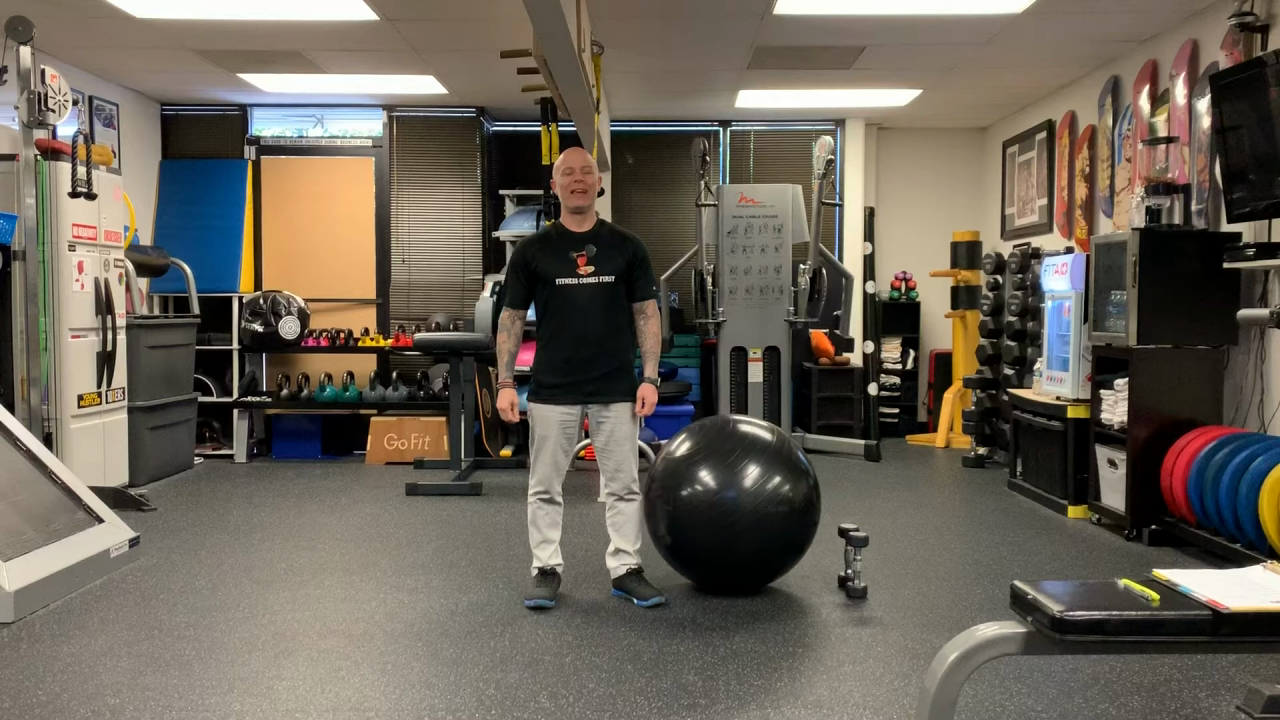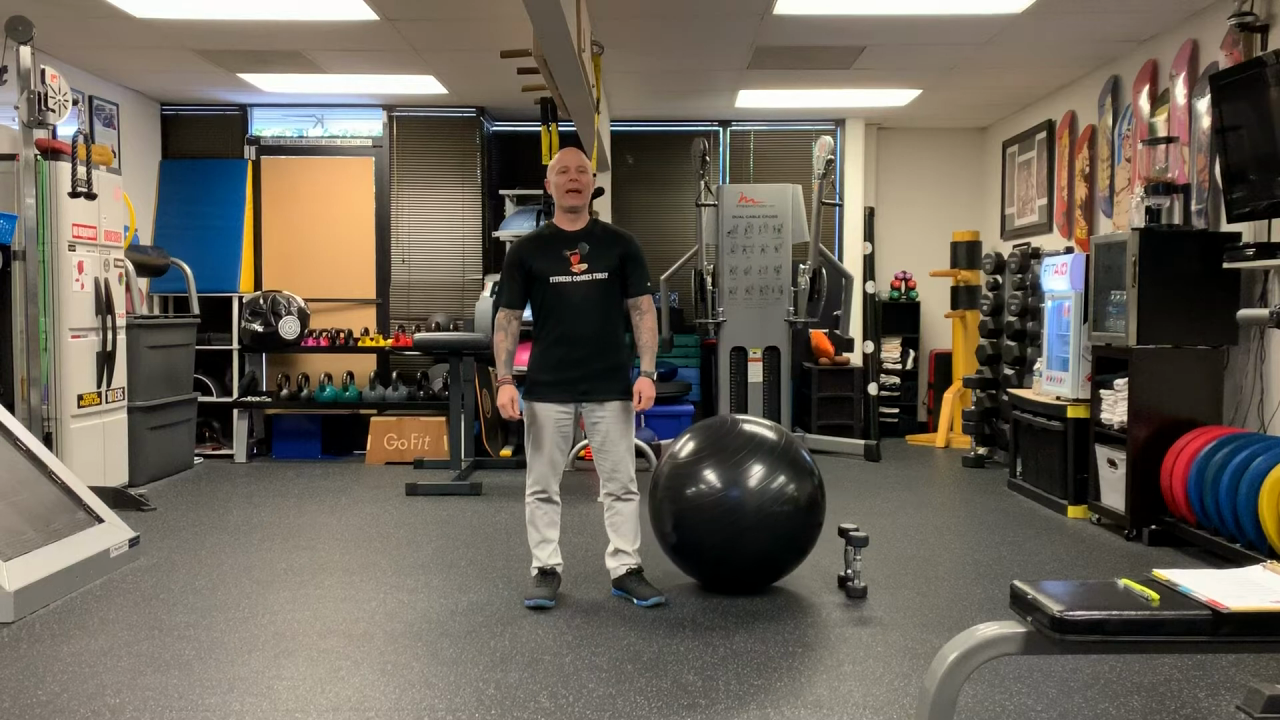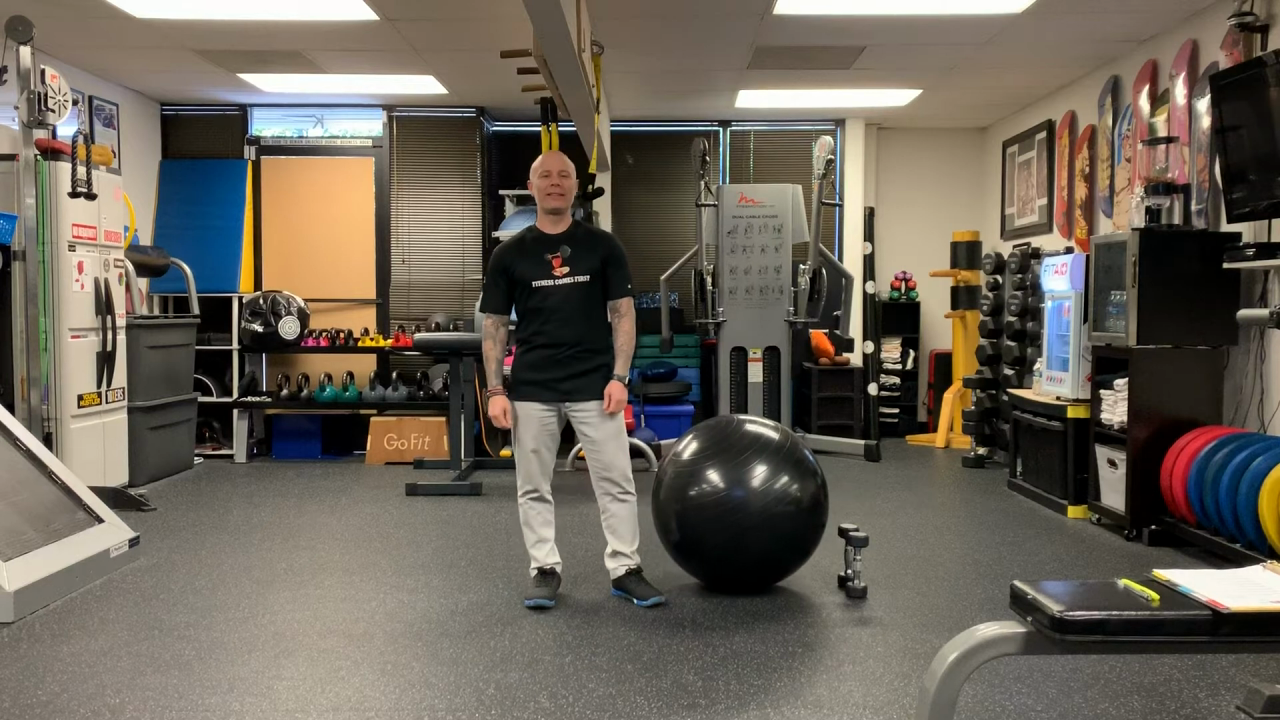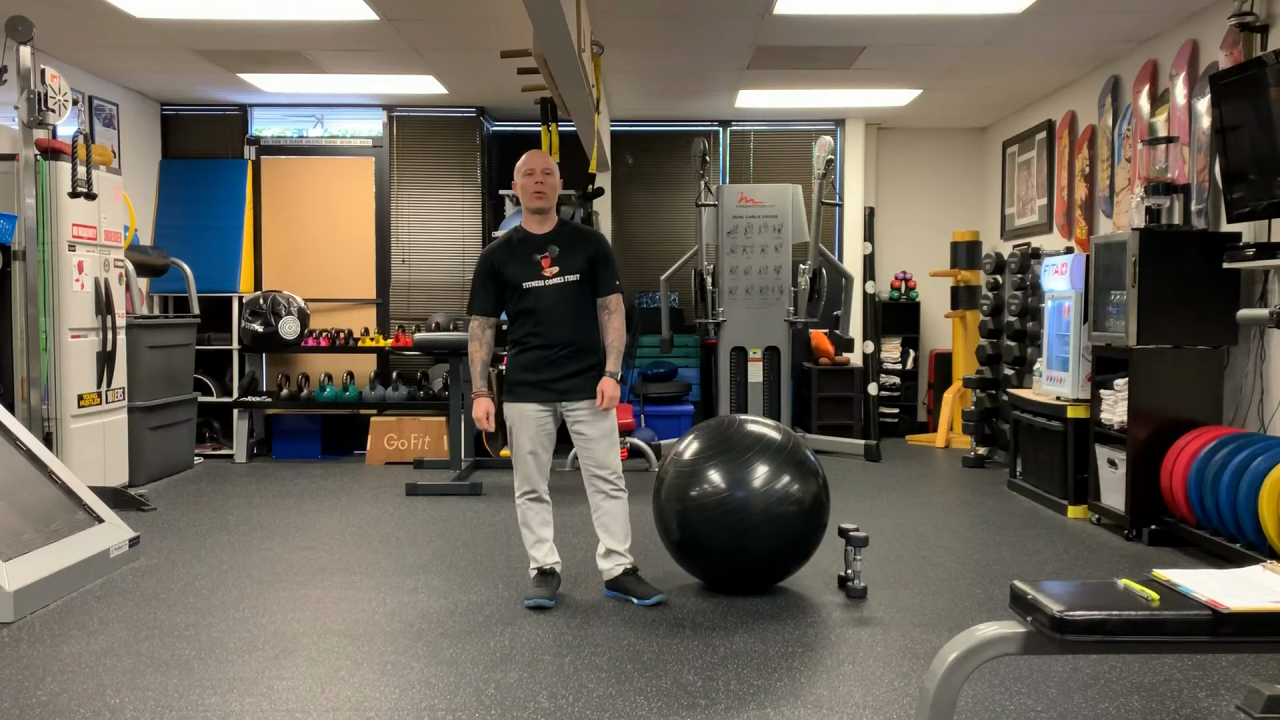
dt=0.4s
person 1, frame 1
left shoulder: (627, 247)
right shoulder: (532, 250)
left elbow: (647, 314)
right elbow: (512, 318)
left wrist: (649, 377)
right wrist: (505, 382)
left hip: (615, 389)
right hip: (552, 390)
left knee: (623, 485)
right knee: (545, 486)
left ankle: (625, 568)
right ankle: (547, 569)
person 1, frame 2
left shoulder: (620, 244)
right shoulder: (526, 250)
left elbow: (642, 310)
right elbow: (508, 318)
left wrist: (646, 371)
right wrist: (504, 379)
left hip: (610, 388)
right hip: (546, 389)
left knee: (620, 484)
right knee: (542, 485)
left ankle: (625, 568)
right ankle: (546, 569)
person 1, frame 3
left shoulder: (603, 246)
right shoulder: (509, 254)
left elbow: (622, 313)
right elbow: (494, 324)
left wrist: (619, 376)
right wrist: (495, 389)
left hip: (594, 386)
right hip: (532, 390)
left knee: (616, 483)
right knee: (534, 486)
left ankle: (625, 568)
right ankle: (545, 568)
person 1, frame 4
left shoulder: (590, 243)
right shoulder: (497, 255)
left elbow: (611, 309)
right elbow: (482, 326)
left wrist: (611, 372)
right wrist: (480, 391)
left hip: (587, 386)
right hip: (527, 390)
left knee: (607, 481)
right knee: (531, 486)
left ankle: (618, 568)
right ankle: (545, 569)
